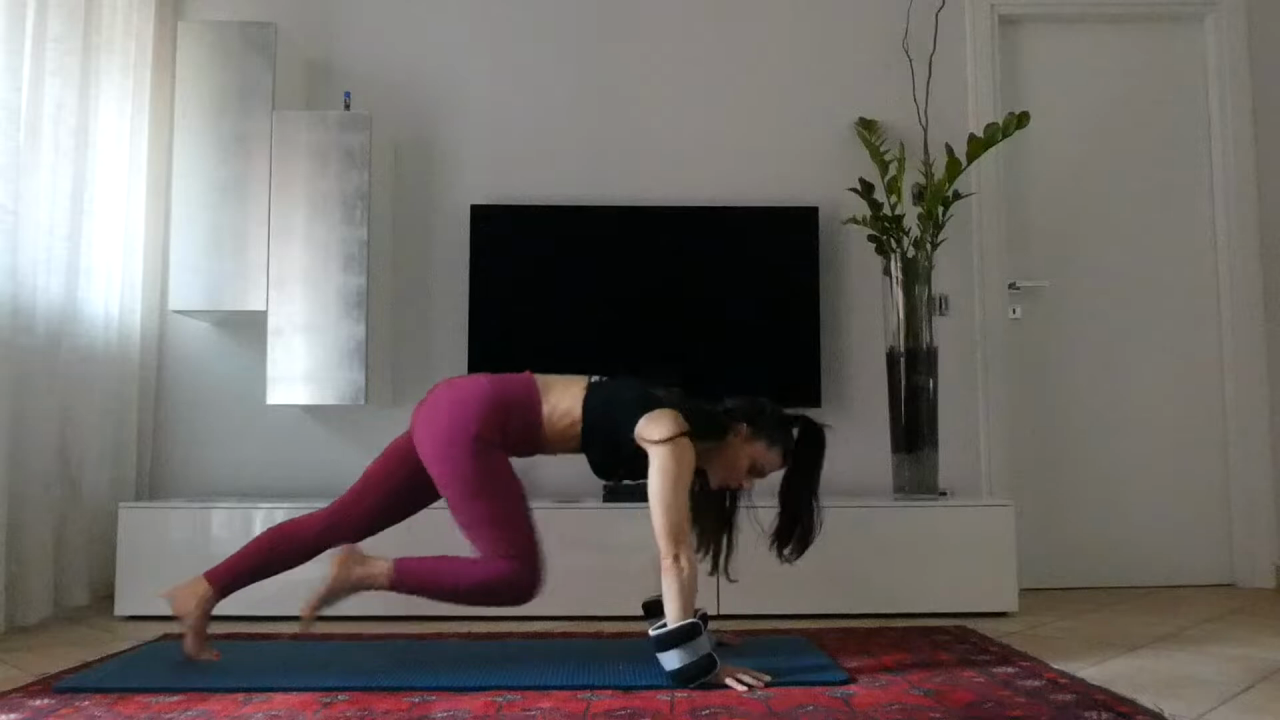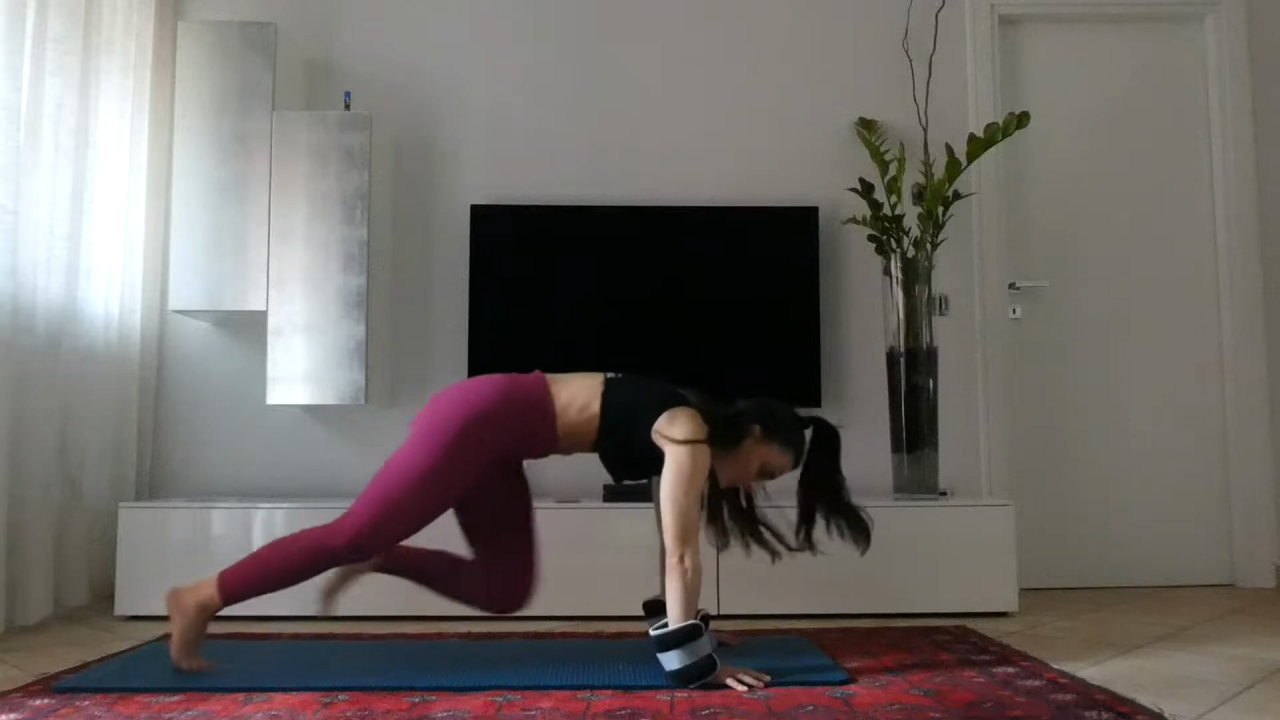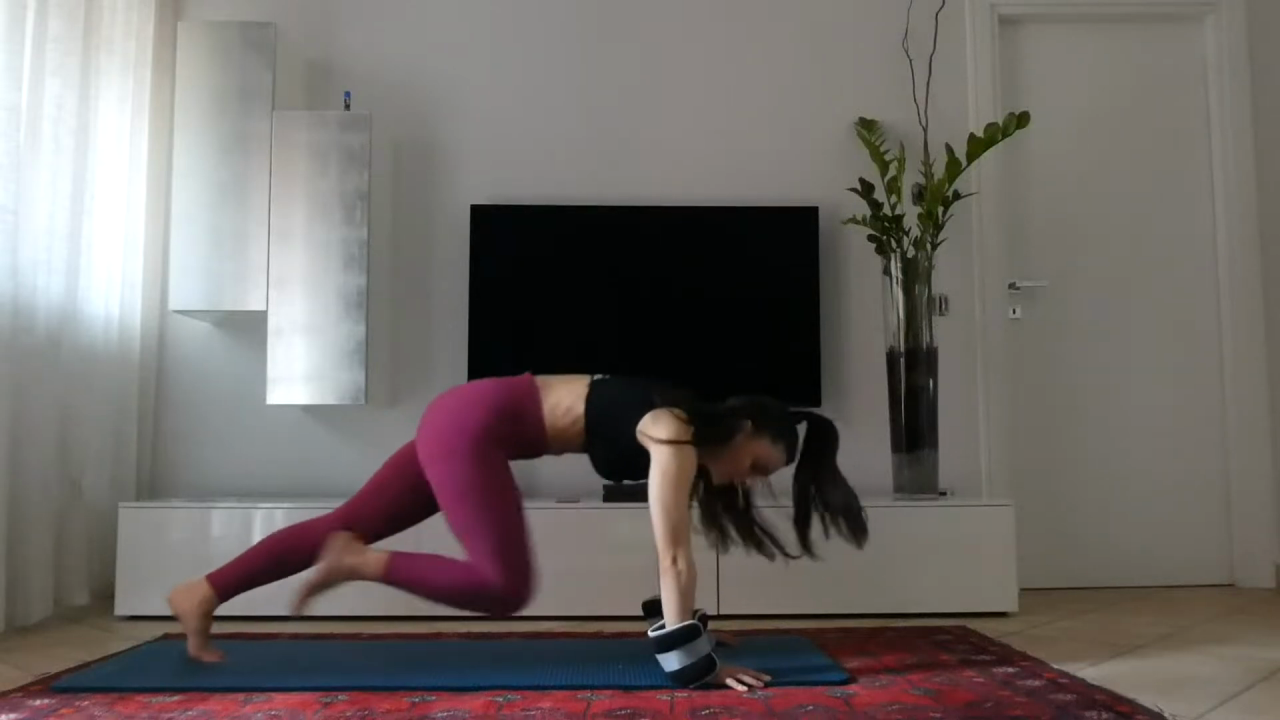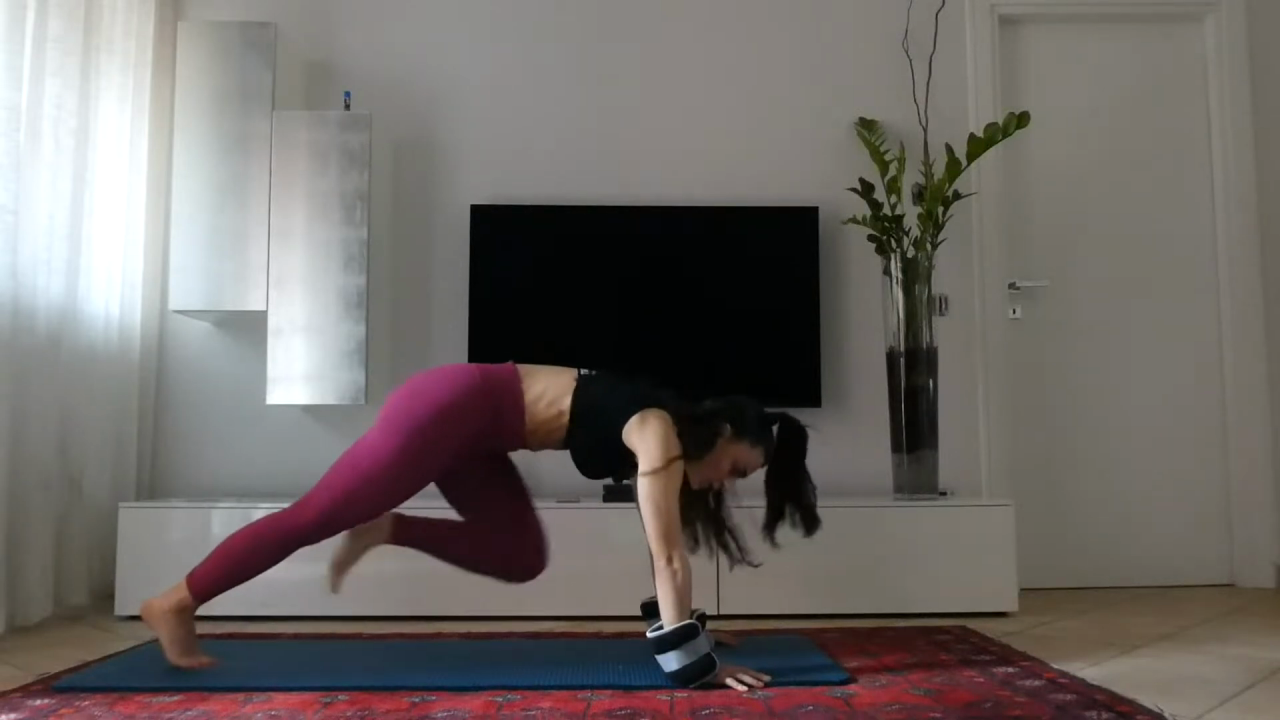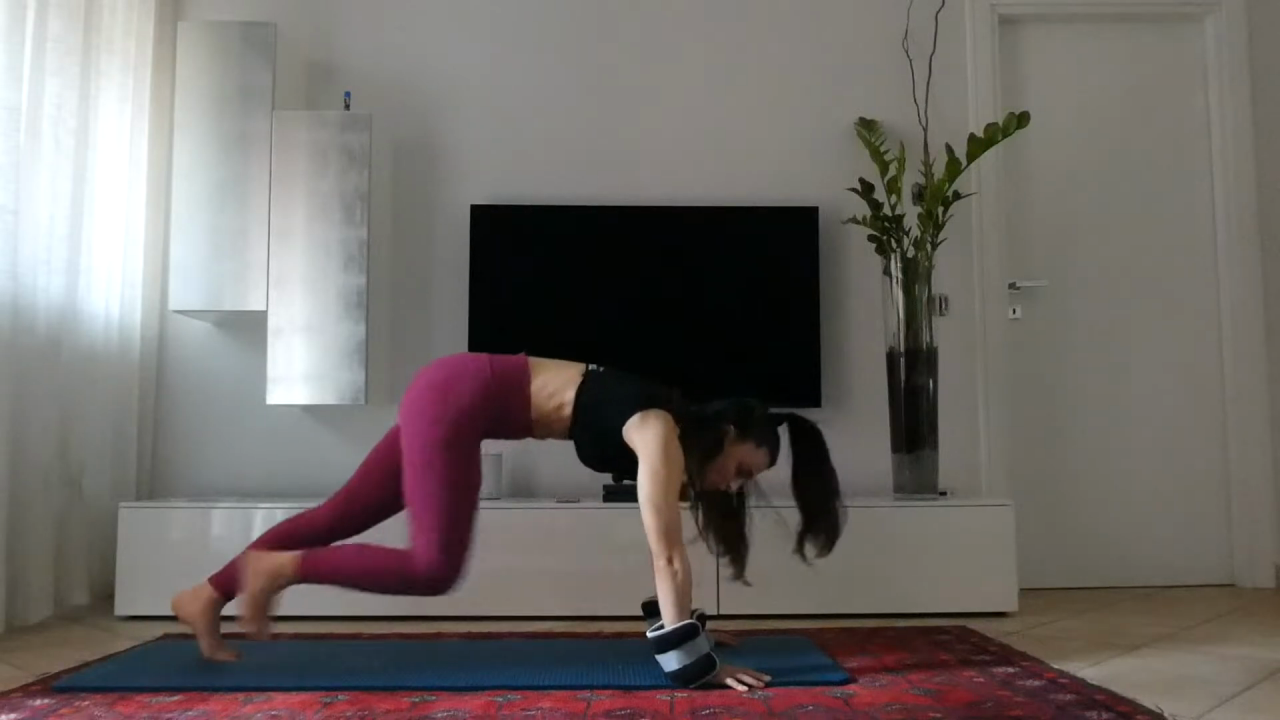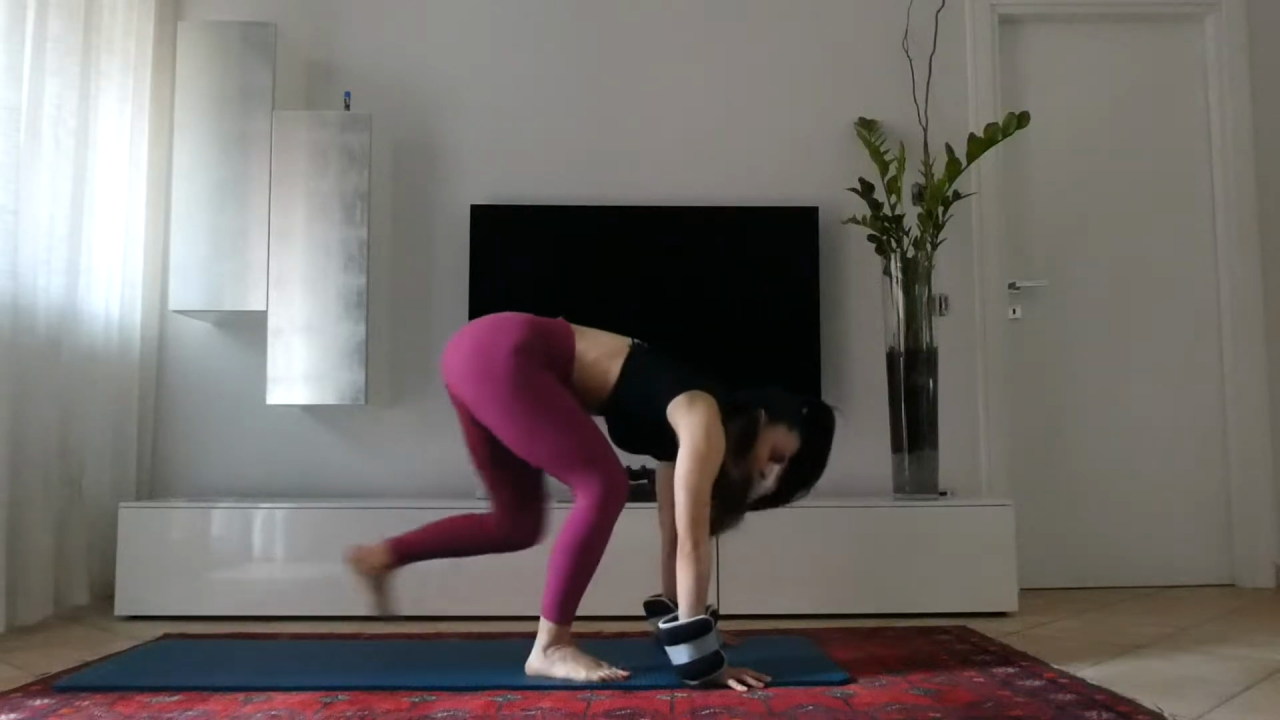
dt=0.5s
person 1, frame 1
left shoulder: (686, 440)
right shoulder: (675, 434)
left elbow: (677, 552)
right elbow: (675, 555)
left wrist: (688, 641)
right wrist: (691, 660)
left hip: (460, 415)
right hip: (467, 418)
left knee: (340, 521)
right knee: (514, 575)
left ankle: (199, 592)
right ankle: (371, 571)
person 1, frame 2
left shoulder: (690, 435)
right shoulder: (690, 433)
left elbow: (679, 552)
right elbow: (680, 555)
left wrist: (688, 637)
right wrist: (692, 659)
left hip: (493, 426)
right hip: (478, 416)
left knee: (506, 592)
right knee: (353, 533)
left ankle: (374, 555)
right ankle: (200, 597)
person 1, frame 3
left shoulder: (689, 435)
right shoulder: (676, 433)
left elbow: (671, 555)
right elbow: (673, 554)
left wrist: (688, 637)
right wrist: (692, 660)
left hip: (473, 426)
right hip: (472, 422)
left knee: (345, 525)
right knee: (503, 585)
left ankle: (201, 595)
right ankle: (358, 565)
person 1, frame 4
left shoulder: (667, 436)
right shoulder: (660, 433)
left elbow: (668, 553)
right elbow: (666, 557)
left wrist: (688, 637)
right wrist: (691, 658)
left hip: (464, 418)
right hip: (451, 407)
left knee: (523, 556)
right knee: (317, 514)
left ankle: (387, 528)
right ankle: (175, 604)
person 1, frame 5
left shoulder: (680, 440)
right shoulder: (664, 436)
left elbow: (669, 556)
right elbow: (667, 557)
left wrist: (687, 641)
right wrist: (693, 662)
left hip: (468, 394)
right hip: (458, 394)
left knee: (345, 510)
right knee: (433, 566)
left ankle: (207, 596)
right ankle: (277, 568)
person 1, frame 6
left shoulder: (678, 424)
right shoulder: (706, 422)
left elbow: (675, 539)
right elbow: (690, 545)
left wrist: (678, 631)
right wrist: (699, 656)
left hip: (489, 354)
right hip: (497, 355)
left knee: (519, 525)
right knee: (600, 487)
left ankle: (382, 557)
right ankle: (549, 647)
